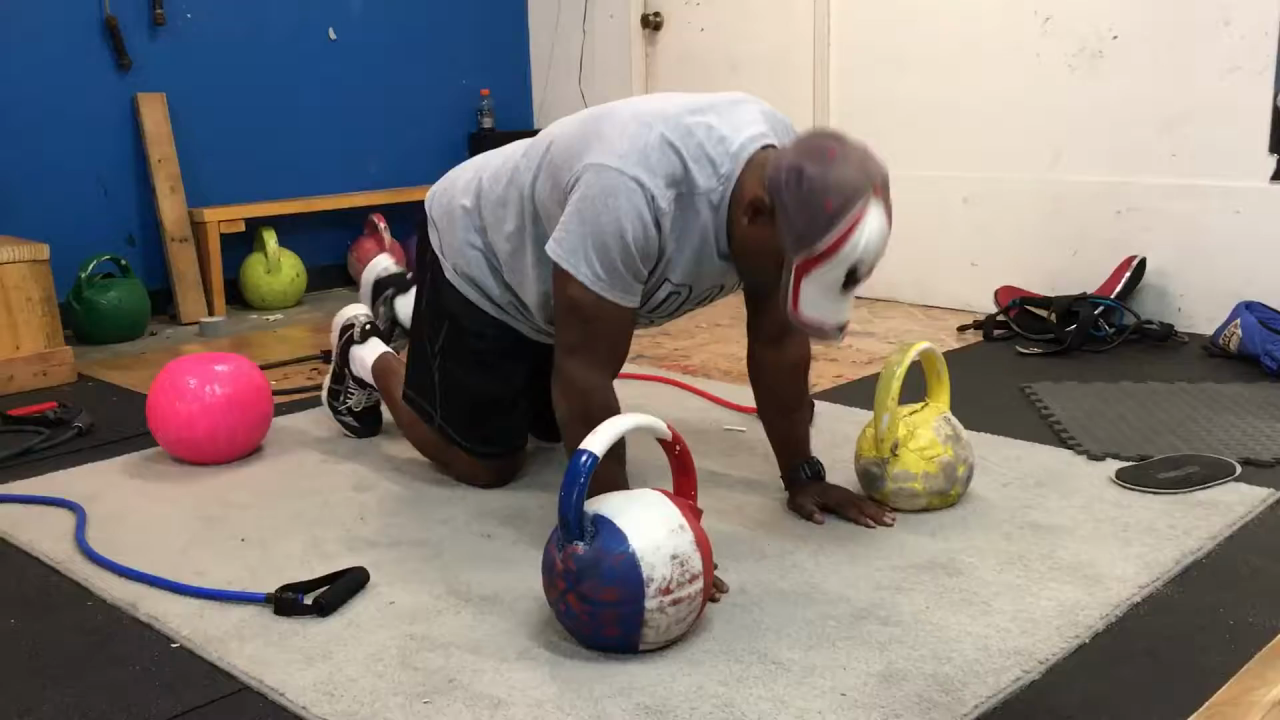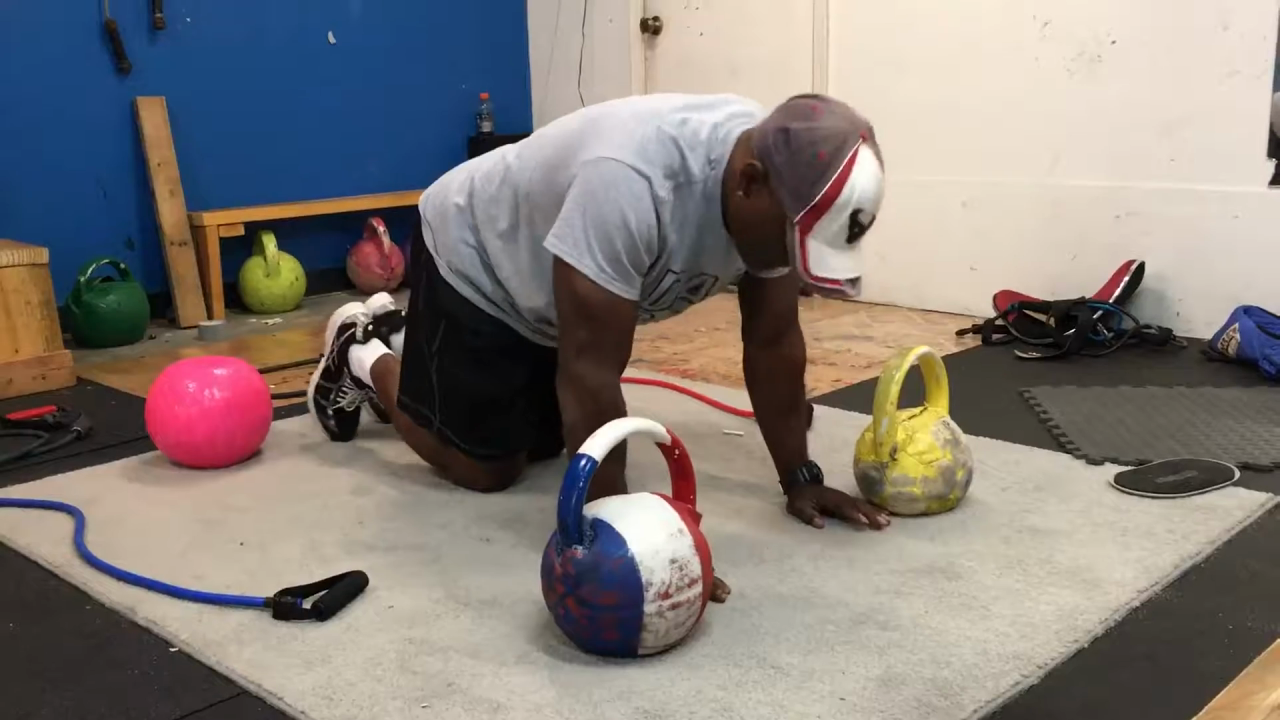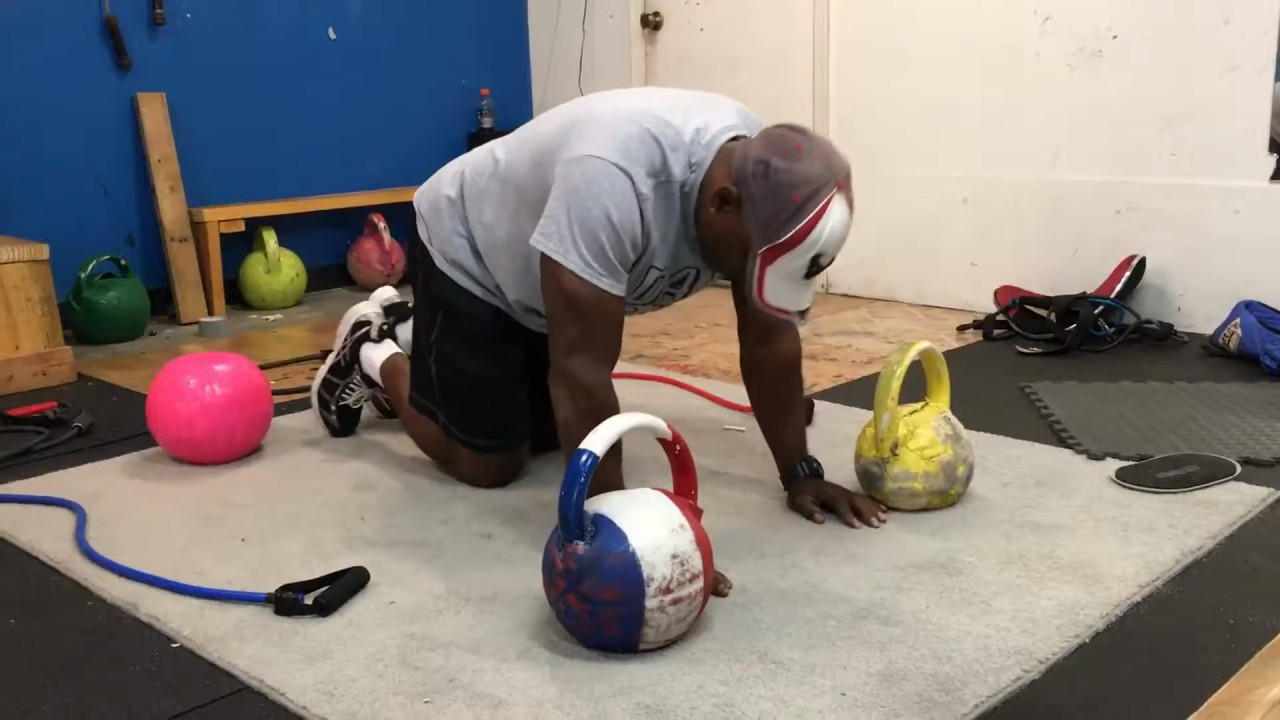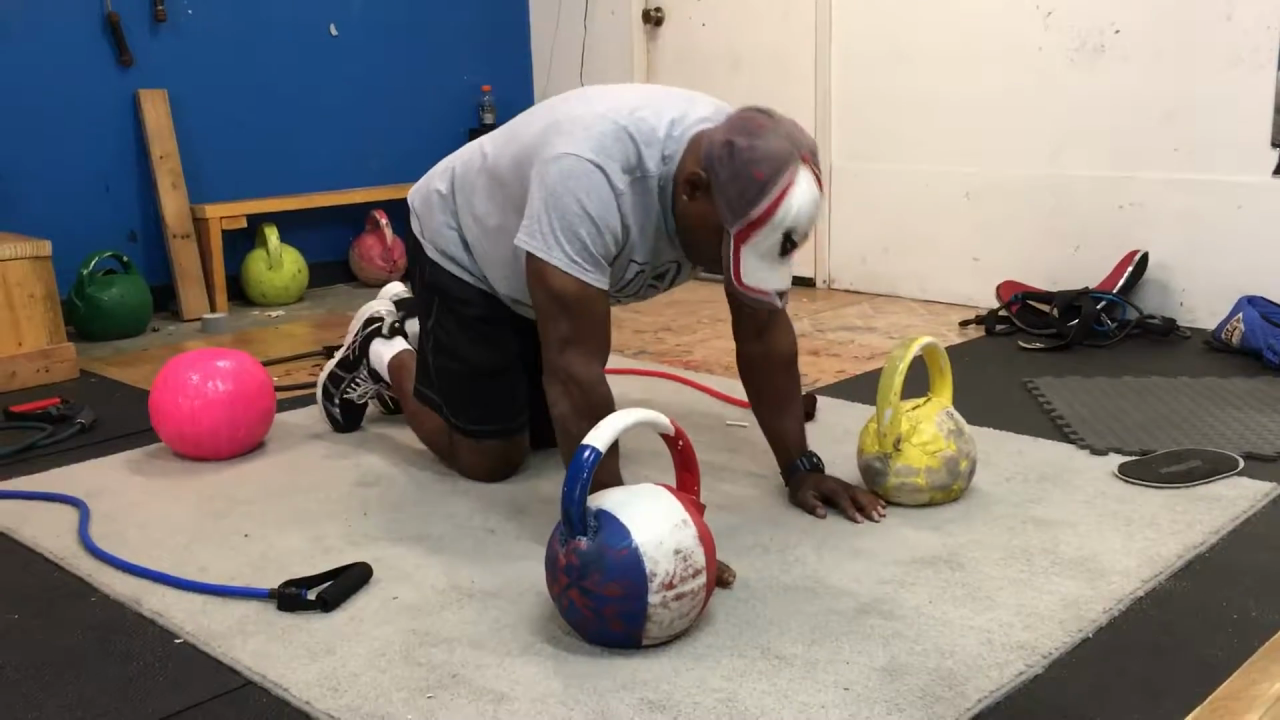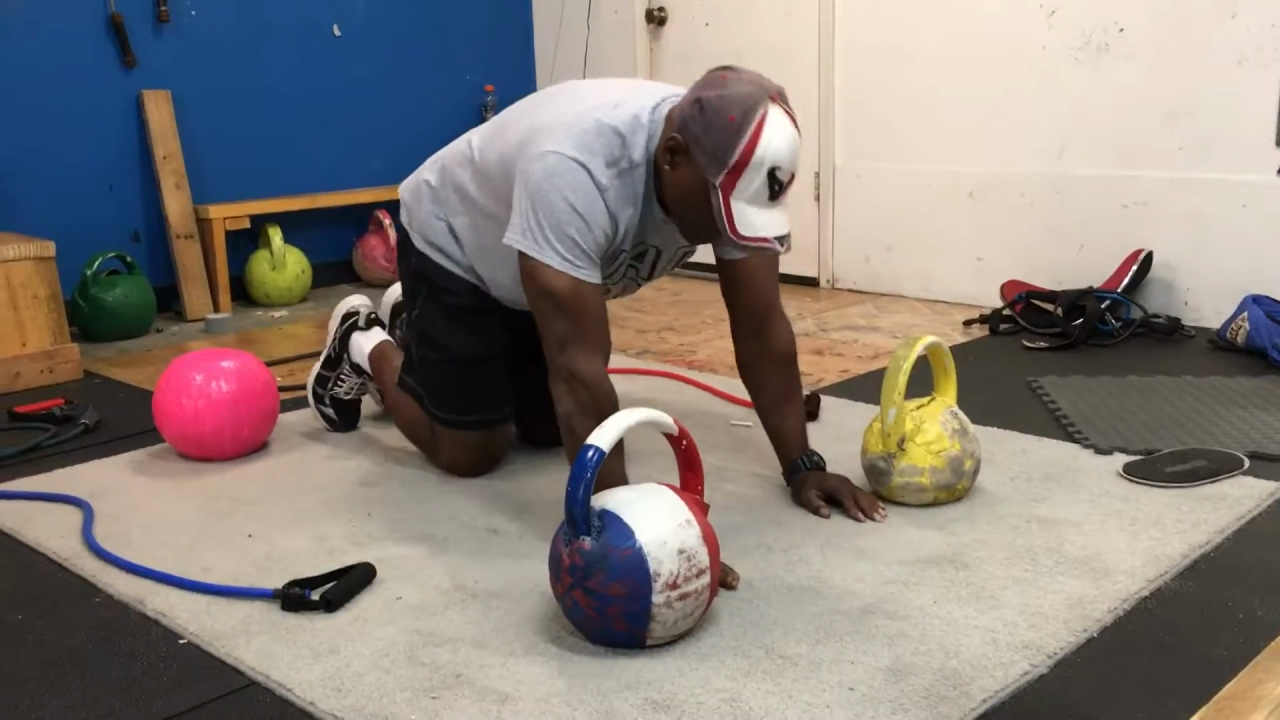
dt=0.2s
person 1, frame 1
left shoulder: (785, 187)
right shoulder: (632, 191)
left elbow: (779, 344)
right elbow: (586, 378)
left wrist: (803, 476)
left hip: (550, 274)
right hip: (480, 254)
left knee: (553, 424)
right knee: (488, 463)
left ankle: (399, 303)
right ankle: (369, 360)
person 1, frame 2
left shoulder: (783, 179)
right shoulder: (632, 182)
left elbow: (774, 343)
right elbow: (591, 375)
left wrist: (800, 480)
left hip: (546, 283)
right hip: (474, 256)
left knee: (545, 442)
right knee: (486, 467)
left ankle: (397, 334)
right ankle: (363, 358)
person 1, frame 3
left shoulder: (764, 188)
right shoulder: (617, 181)
left elbow: (770, 350)
right elbow: (583, 374)
left wrist: (803, 480)
left hip: (547, 288)
right hip: (472, 254)
left knee: (544, 438)
right knee: (491, 464)
left ankle: (409, 341)
right ankle: (372, 357)
person 1, frame 4
left shoulder: (750, 185)
right shoulder: (591, 177)
left elbow: (765, 334)
right elbow: (577, 367)
left wrist: (801, 471)
left hip: (551, 273)
right hip: (465, 246)
left knee: (549, 432)
right knee: (490, 457)
left ankle: (415, 325)
right ankle: (381, 351)
person 1, frame 5
left shoulder: (737, 165)
right shoulder: (575, 170)
left elbow: (762, 329)
right elbow: (578, 367)
left wrist: (802, 467)
left hip: (539, 270)
right hip: (451, 242)
left knee: (548, 430)
right knee: (470, 451)
left ankle: (408, 320)
right ankle: (364, 345)
